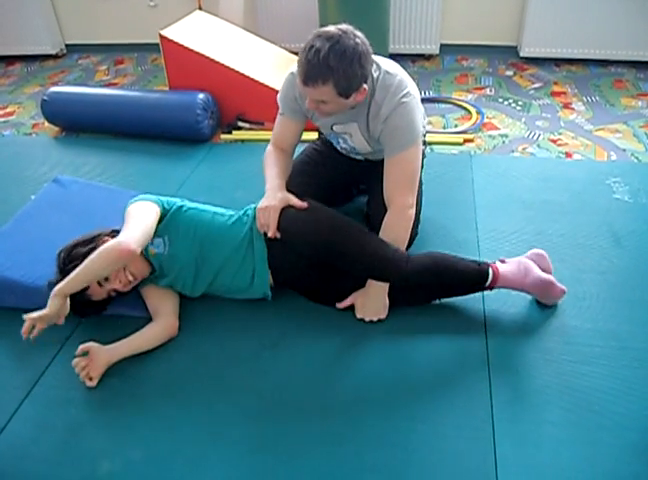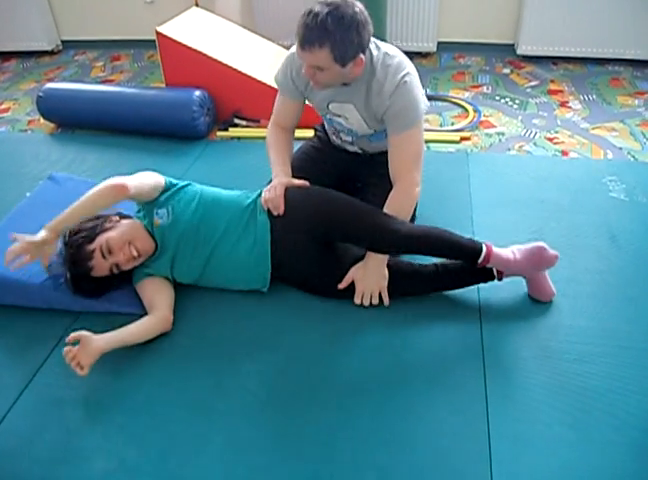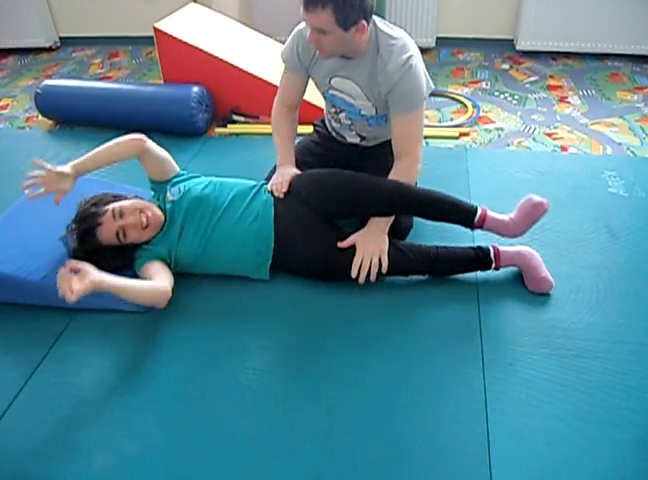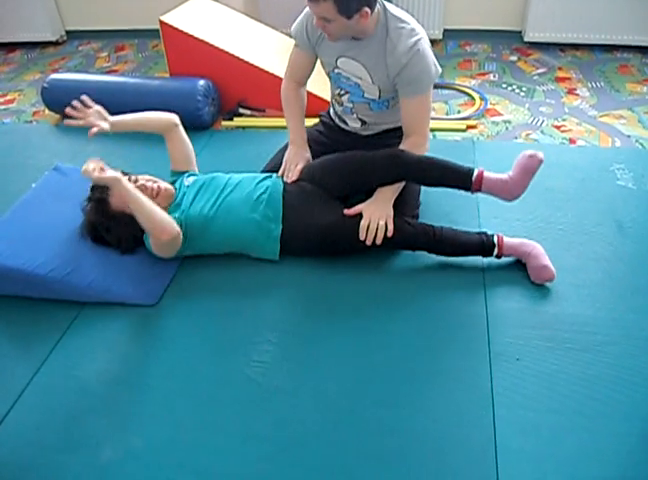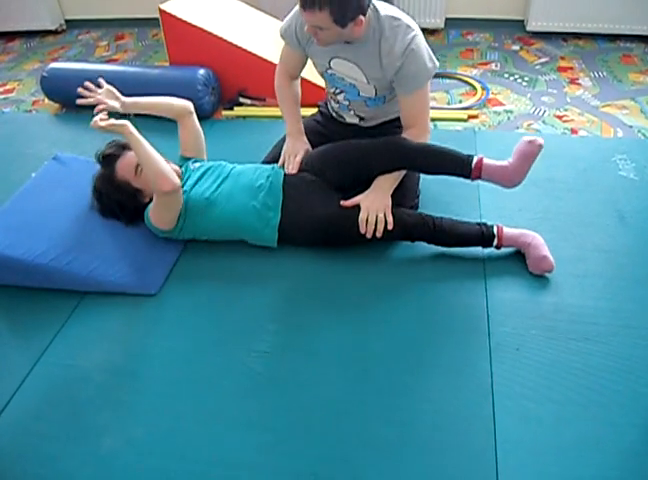
dt=0.3s
person 1, frame 1
left shoulder: (142, 207)
right shoulder: (154, 280)
left elbow: (123, 245)
right elbow: (167, 325)
left wrist: (59, 294)
right wrist: (108, 353)
left hip: (282, 233)
right hip: (282, 278)
left knee: (399, 269)
right knee: (397, 294)
left ankle: (509, 270)
right ankle: (512, 271)
person 1, frame 2
left shoulder: (154, 196)
right shoulder: (147, 271)
left elbow: (116, 186)
right elbow: (162, 319)
left wrist: (48, 234)
right wrist: (98, 342)
left hip: (282, 216)
right hip: (281, 266)
left knee: (392, 234)
right knee: (391, 280)
left ankle: (501, 255)
right ankle: (501, 272)
person 1, frame 3
left shoulder: (167, 190)
right shoulder: (151, 257)
left elbow: (139, 142)
right elbow: (160, 293)
left wrist: (72, 171)
right wrist: (97, 279)
left hip: (285, 200)
right hip: (286, 253)
left knee: (390, 193)
right knee: (398, 259)
left ankle: (498, 221)
right ankle: (502, 258)
person 1, frame 4
left shoulder: (182, 177)
right shoulder: (161, 237)
left elbow: (170, 121)
right elbow: (167, 232)
left wrist: (111, 122)
right wrist: (112, 185)
left hip: (292, 185)
right hip: (296, 231)
left knee: (392, 162)
right knee: (403, 233)
left ankle: (498, 182)
right ankle: (506, 246)
person 1, frame 5
left shoulder: (189, 164)
right shoulder: (163, 217)
left elbow: (184, 108)
right elbow: (168, 185)
left wrist: (123, 103)
right wrist: (126, 127)
left hip: (297, 174)
right hip: (295, 221)
left knee: (391, 148)
right knee: (403, 224)
left ankle: (497, 169)
right ankle: (506, 236)
person 2, frame 1
left shoulder: (398, 101)
right shoulder: (300, 81)
left elbow: (401, 207)
right elbow: (279, 147)
left wrist: (377, 288)
right wrist: (274, 190)
left hip: (391, 156)
right hip: (337, 149)
left knee: (397, 239)
right knee: (279, 213)
left ankle: (367, 189)
right ankle: (356, 186)
person 2, frame 2
left shoulder: (398, 82)
right shoulder: (299, 62)
left elbow: (407, 184)
right elbow: (279, 126)
left wrist: (376, 262)
right wrist: (281, 176)
left hip: (385, 152)
right hip: (333, 144)
right knee: (277, 204)
left ankle: (364, 188)
right ankle: (351, 185)
person 2, frame 3
left shoulder: (401, 61)
right shoulder: (304, 39)
left elbow: (408, 160)
right elbow: (284, 107)
left wrist: (377, 229)
right wrist: (285, 164)
left hip: (385, 146)
right hip: (333, 137)
left knee: (392, 231)
person 2, frame 4
left shoulder: (409, 45)
right shoulder: (314, 21)
left elbow: (416, 137)
right elbow: (293, 83)
left wrist: (383, 198)
right wrist: (297, 145)
left hip: (390, 135)
right hip: (337, 127)
left knee: (394, 219)
person 2, frame 5
left shoulder: (404, 41)
left elbow: (417, 130)
right elbow: (286, 76)
left wrist: (381, 189)
right wrist: (295, 135)
left hip: (389, 126)
right hip: (334, 118)
left knee: (394, 211)
